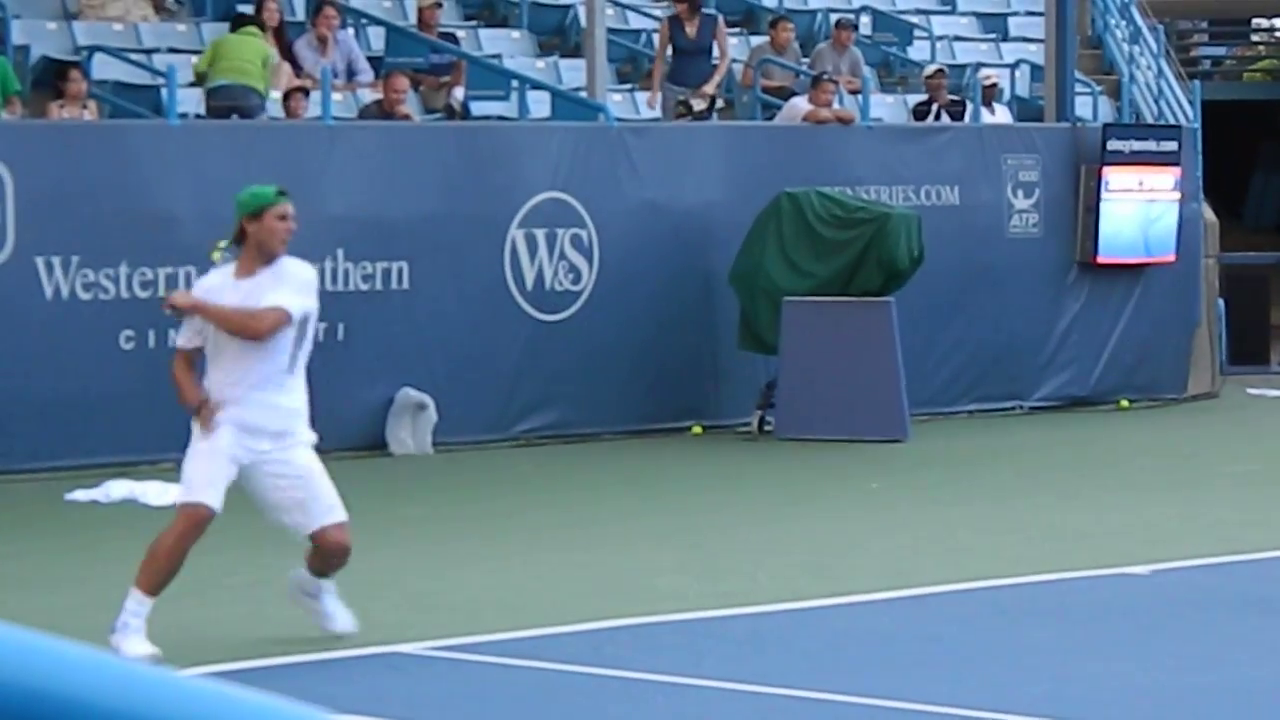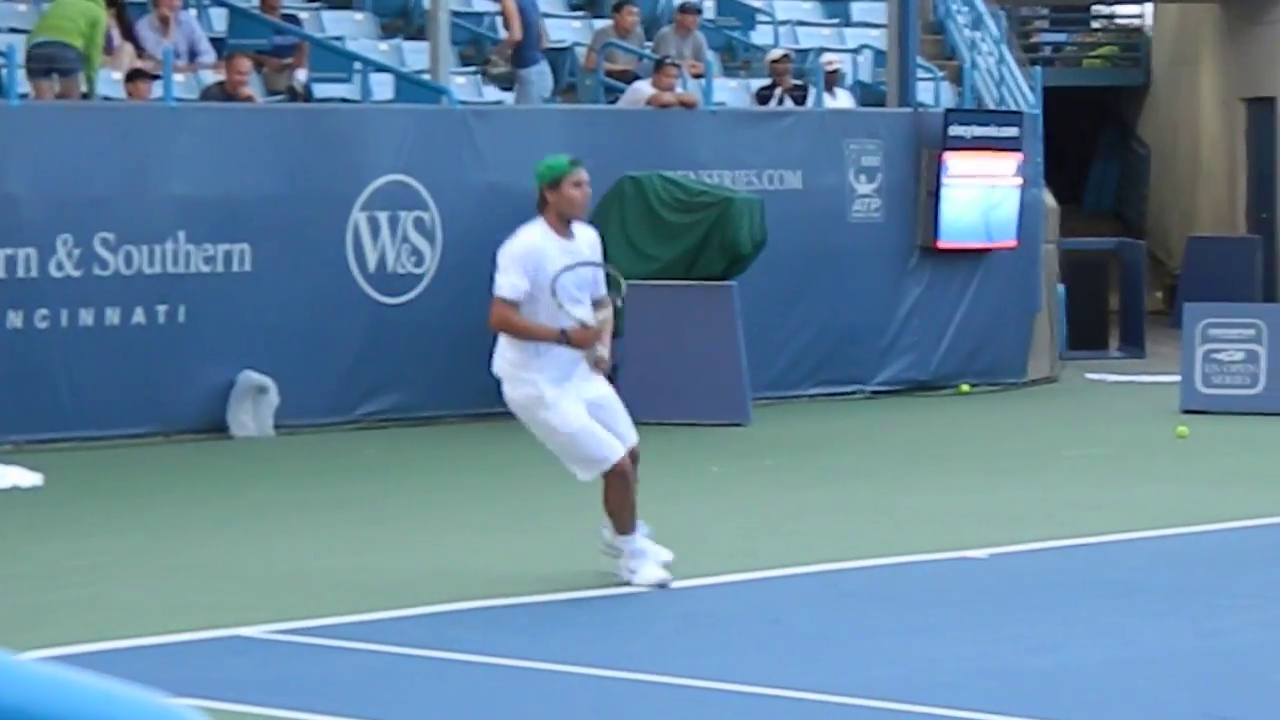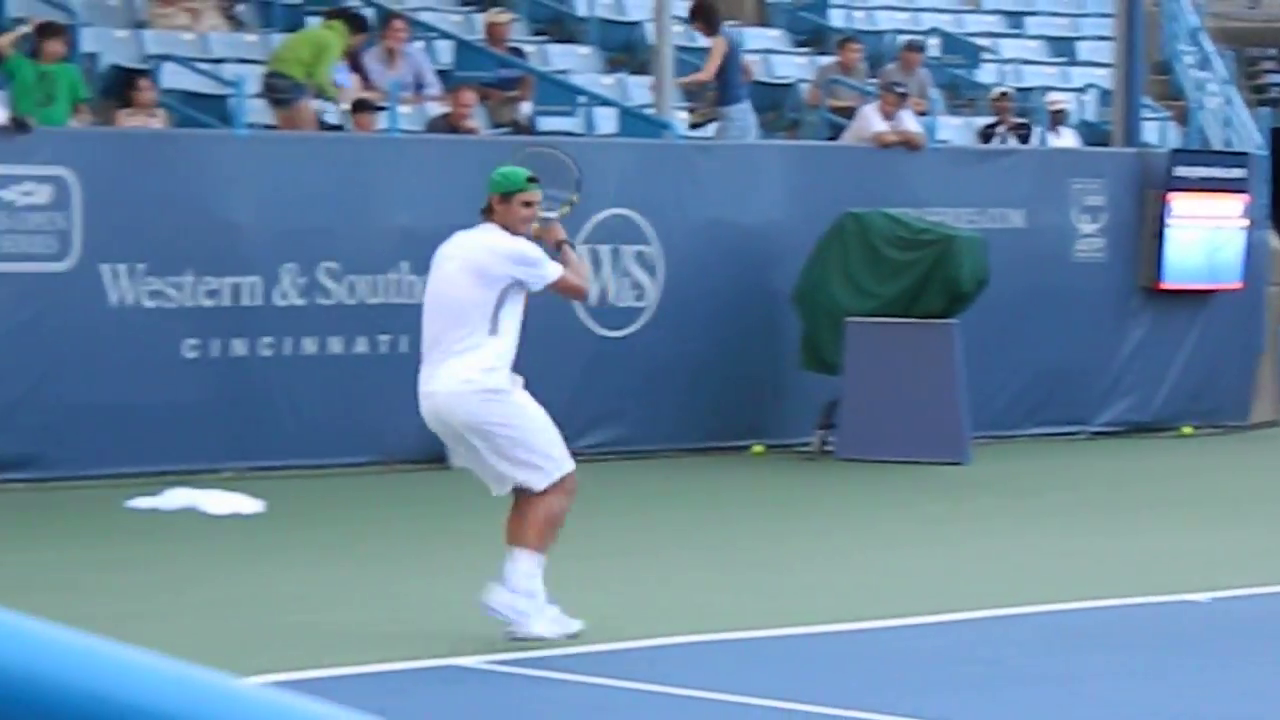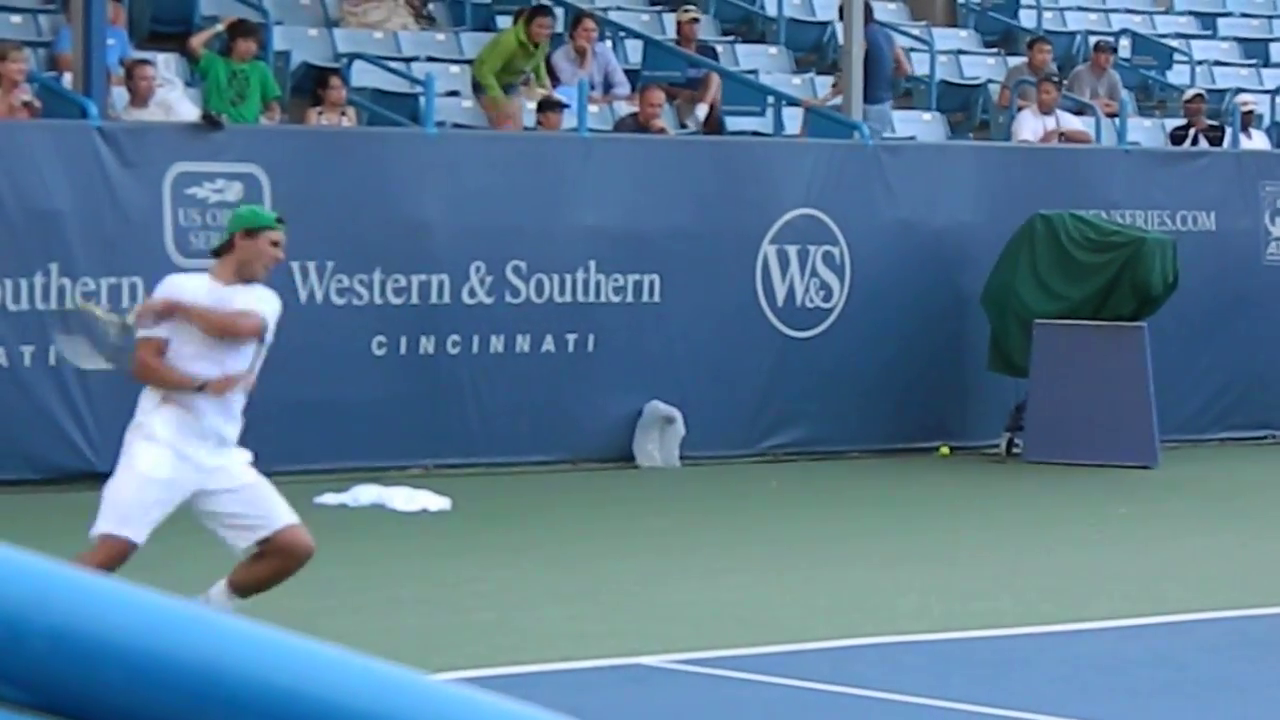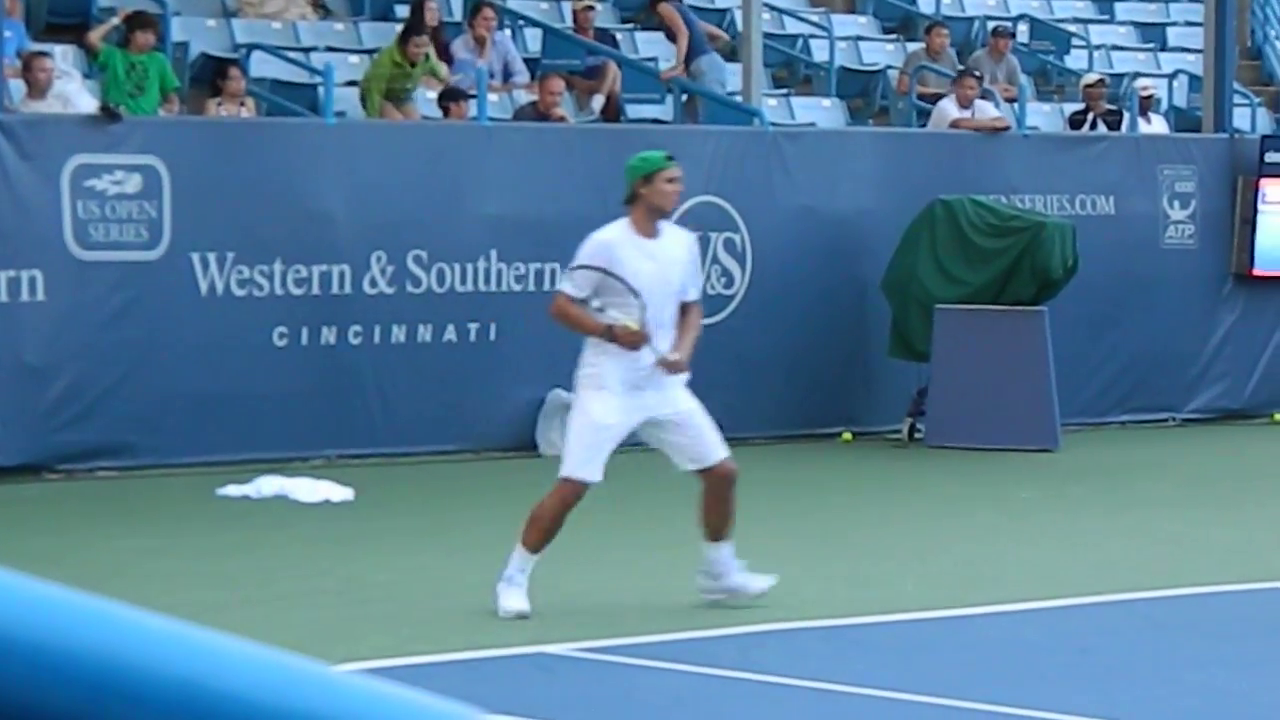
dt=1s
person 1, frame 1
left shoulder: (299, 274)
right shoulder: (207, 287)
left elbow: (262, 327)
right elbow: (182, 362)
left wrist: (195, 307)
right wrist: (199, 405)
left hip: (282, 430)
right hip: (223, 426)
left knee: (336, 542)
right knee: (193, 516)
left ankle: (311, 582)
right ankle: (129, 620)
person 1, frame 2
left shoulder: (588, 237)
right shoulder: (524, 247)
right elbow: (500, 318)
left wrist: (600, 343)
right wrist: (566, 336)
left hip: (575, 376)
right hip: (535, 384)
left knee: (629, 456)
right knee: (618, 466)
left ankle: (632, 538)
right ankle: (631, 552)
person 1, frame 3
left shoulder: (455, 247)
right shoulder: (511, 251)
right elbow: (580, 287)
right wrist: (564, 245)
left hip: (437, 395)
right hip: (481, 391)
left knee: (528, 489)
right knee: (559, 486)
left ankle: (524, 599)
right ankle: (518, 596)
person 1, frame 4
left shoulder: (266, 300)
right shoulder: (176, 285)
left elbow: (241, 329)
right elbow: (145, 361)
left wrist: (176, 308)
right wrist: (202, 386)
left hip: (220, 456)
right hip: (160, 443)
left knee: (297, 548)
right knee: (108, 553)
left ankle: (213, 608)
person 1, frame 5
left shoulder: (686, 242)
right shoulder: (605, 242)
left elbow: (691, 310)
right elbow: (561, 306)
left wrist: (683, 350)
right wrist: (613, 333)
left hip: (663, 384)
right hip: (607, 382)
left knee: (722, 470)
right knee: (572, 486)
left ankle: (721, 569)
right ankle: (513, 579)
